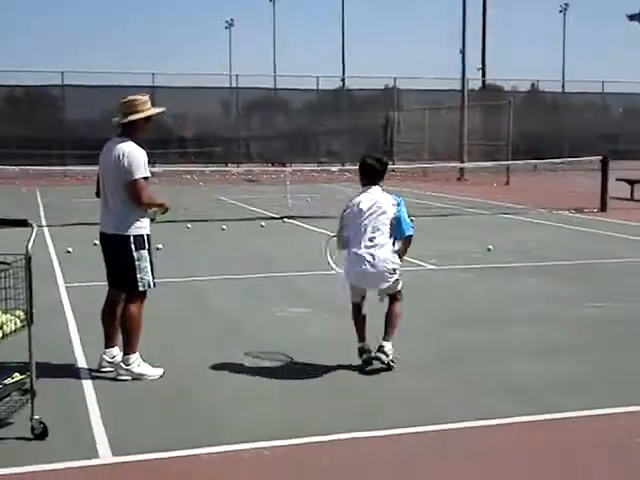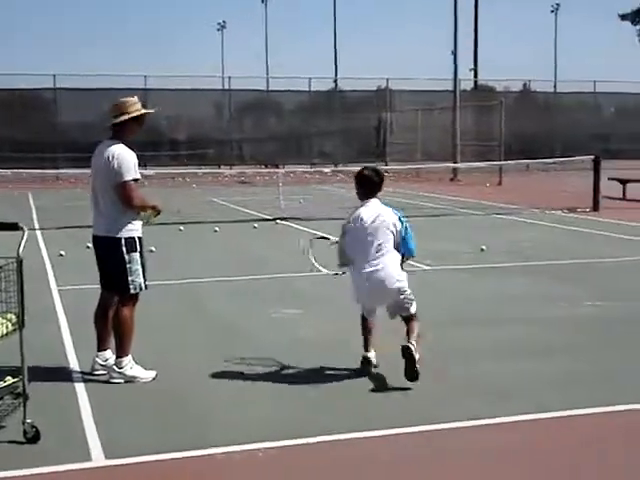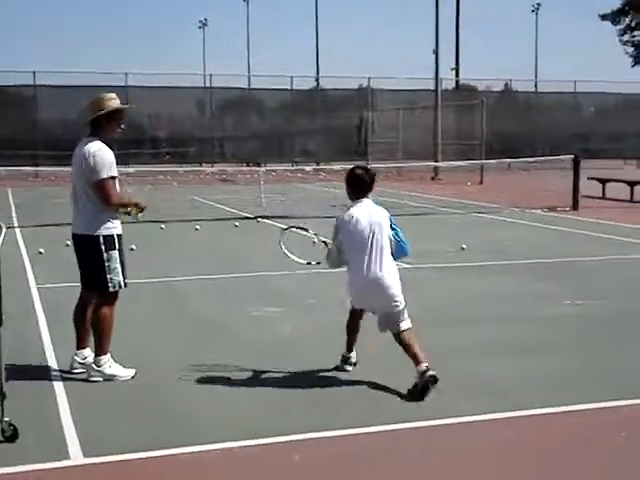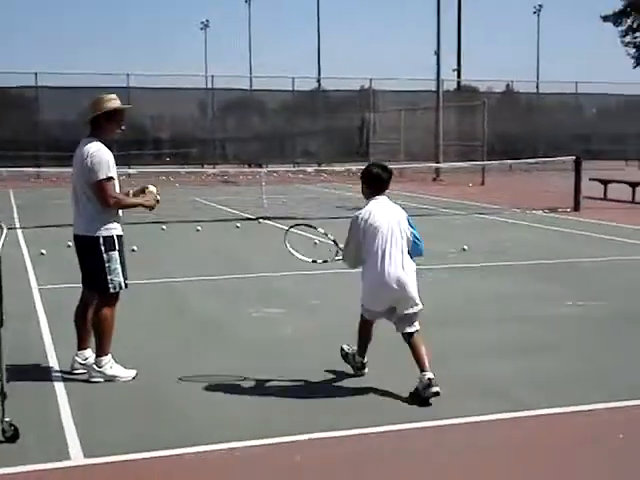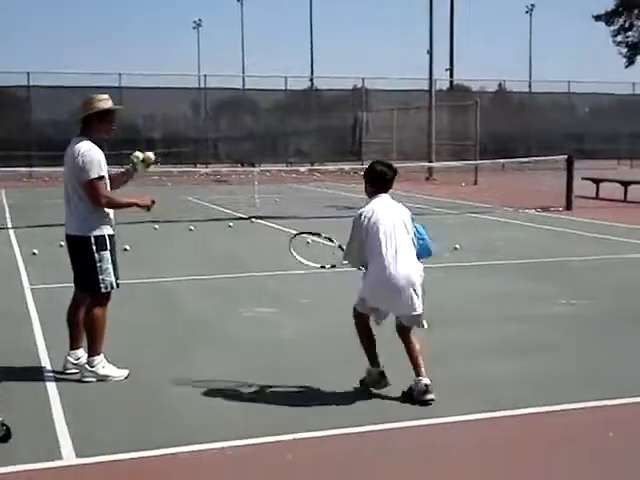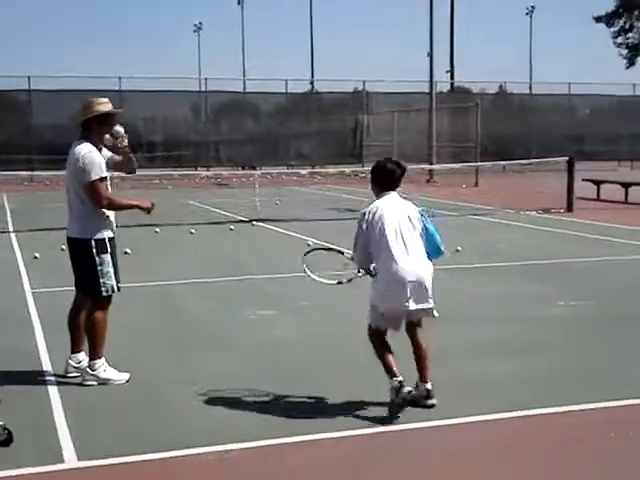
dt=0.1s
person 1, frame 1
left shoulder: (109, 148)
right shoulder: (134, 152)
right elbow: (141, 197)
right wrist: (160, 203)
left hip: (110, 231)
right hip: (130, 234)
left knee: (116, 293)
right knee: (135, 296)
left ankle: (110, 354)
right ankle: (130, 361)
person 1, frame 2
left shoulder: (101, 151)
right shoulder: (124, 155)
right elbow: (132, 200)
left wrist: (143, 206)
right wrist: (152, 205)
left hip: (103, 233)
right hip: (122, 236)
left knee: (109, 296)
right knee: (127, 299)
left ankle: (103, 357)
right ankle: (122, 364)
person 1, frame 3
left shoulder: (84, 147)
right shoulder: (102, 153)
right elbow: (109, 199)
left wrist: (123, 200)
right wrist: (133, 203)
left hip: (84, 231)
right hip: (101, 233)
left knee: (89, 294)
right knee: (107, 296)
left ankle: (82, 355)
right ankle: (101, 363)
person 1, frame 4
left shoulder: (85, 148)
right shoulder: (100, 153)
right elbow: (108, 199)
left wrist: (131, 193)
right wrist: (142, 202)
left hip: (85, 232)
right hip: (101, 235)
left knee: (90, 294)
right knee: (108, 297)
left ankle: (83, 356)
right ankle: (102, 364)
person 1, frame 5
left shoulder: (81, 147)
right shoulder: (89, 152)
left elbow: (106, 183)
right elbow: (101, 198)
left wrist: (130, 172)
right wrist: (137, 202)
left hip: (78, 232)
right hip: (93, 234)
left knee: (82, 295)
right knee: (99, 297)
left ankle: (75, 356)
right ankle: (94, 363)
person 1, frame 6
left shoulder: (89, 150)
right shoulder: (90, 154)
left elbow: (128, 167)
right elbow: (102, 200)
left wrist: (126, 152)
right wrist: (137, 204)
left hip: (80, 235)
right hip: (93, 237)
left knee: (83, 298)
right knee: (101, 300)
left ankle: (76, 359)
right ankle: (96, 366)
person 2, frame 1
left shoulder: (351, 205)
right shoulder: (393, 202)
left elbow: (342, 243)
right elbow: (406, 236)
right wrist: (398, 256)
left hip: (356, 264)
right hip: (383, 262)
left knee: (358, 304)
right knee: (395, 297)
left ankle: (364, 349)
right ankle: (386, 346)
person 2, frame 2
left shoulder: (352, 220)
right shoulder: (394, 216)
left elbow: (343, 260)
right elbow: (408, 253)
left hip: (364, 280)
right hip: (391, 278)
left knee: (368, 313)
right knee: (411, 317)
left ankle: (368, 355)
right ankle: (410, 345)
person 2, frame 3
left shoulder: (345, 219)
right shoulder: (384, 215)
left elbow: (334, 261)
left hip: (360, 282)
right hip: (387, 282)
left knee: (356, 310)
right knee: (402, 330)
left ankle: (349, 357)
right ankle: (423, 369)
person 2, frame 4
left shoulder: (362, 216)
right shoulder: (400, 213)
left elbow: (351, 258)
right elbow: (416, 249)
left hip: (376, 281)
right hip: (405, 280)
left knee: (367, 317)
right knee: (411, 332)
left ankle: (359, 360)
right ankle: (427, 378)
person 2, frame 5
left shoulder: (365, 214)
right shoulder: (404, 211)
left elbow: (354, 258)
left wrist: (365, 263)
left hip: (382, 279)
right hip: (411, 277)
left knee: (360, 315)
right knee: (406, 331)
left ankle: (375, 371)
right ankle: (422, 384)
person 2, frame 6
left shoulder: (370, 213)
right shoulder: (413, 209)
left elbow: (361, 258)
left wrist: (373, 267)
left hip: (392, 278)
right hip: (421, 274)
left knee: (377, 334)
right knee: (414, 329)
left ankle: (397, 383)
right ankle: (425, 388)
